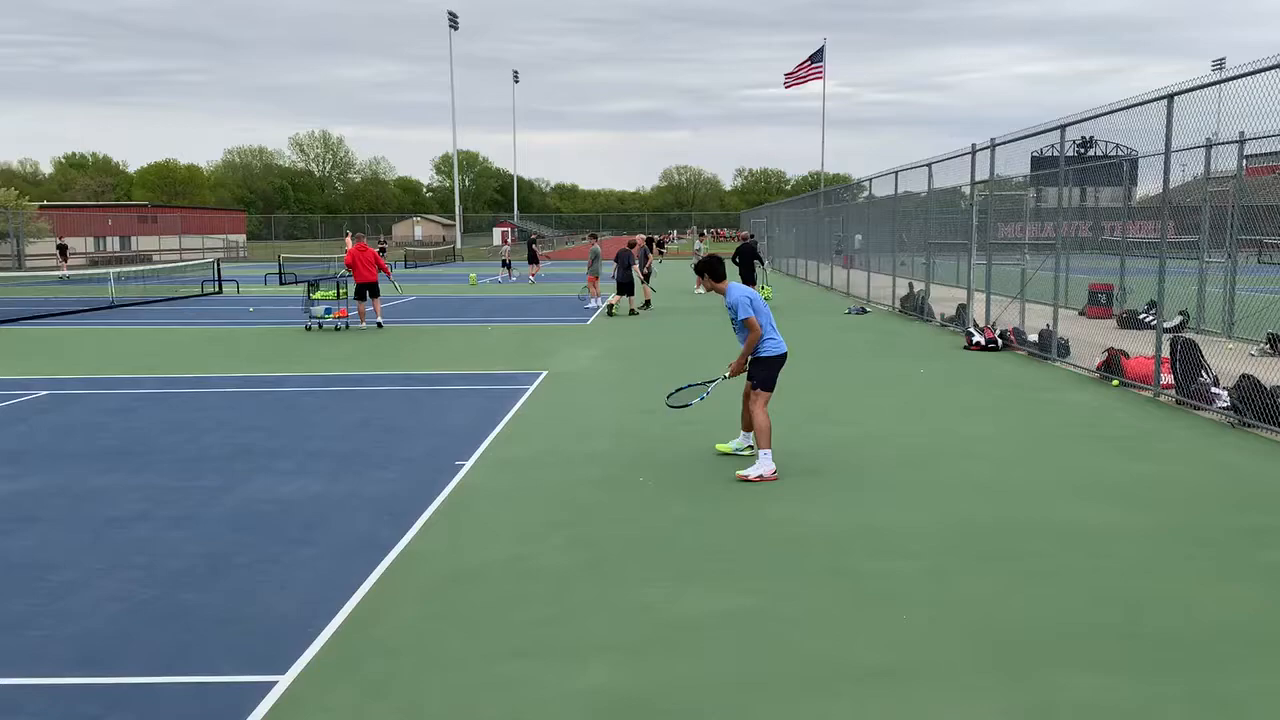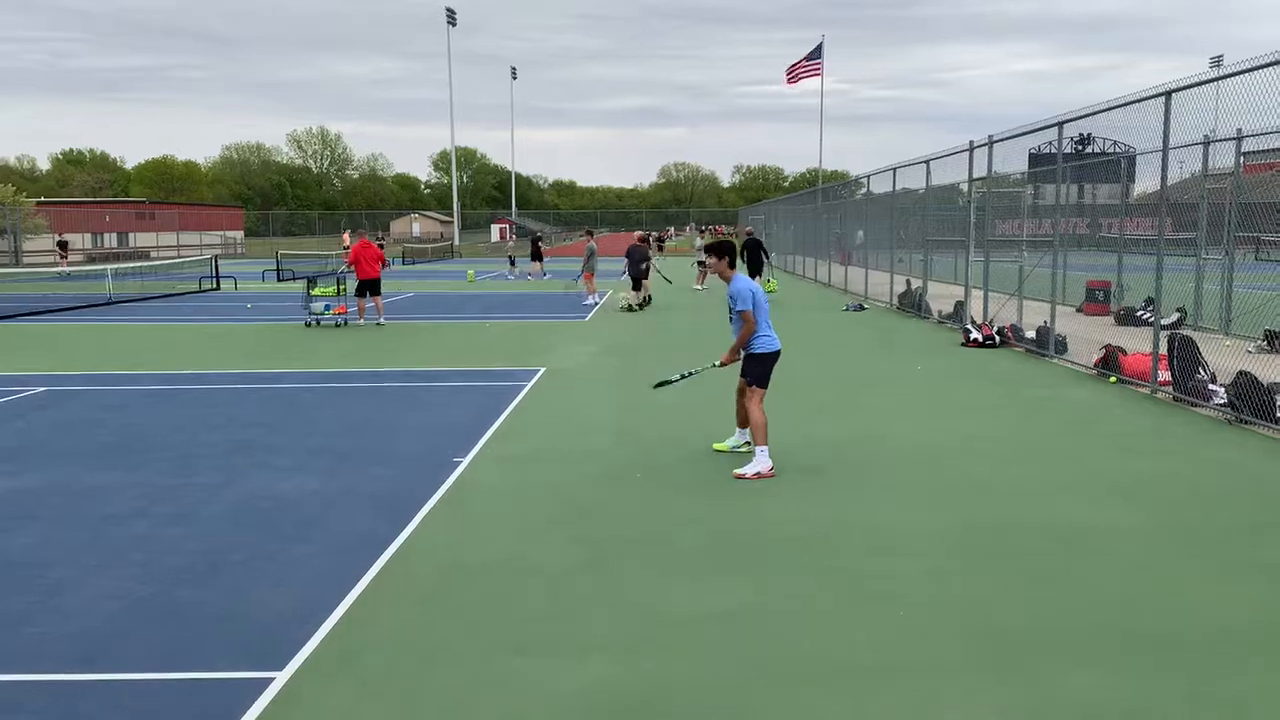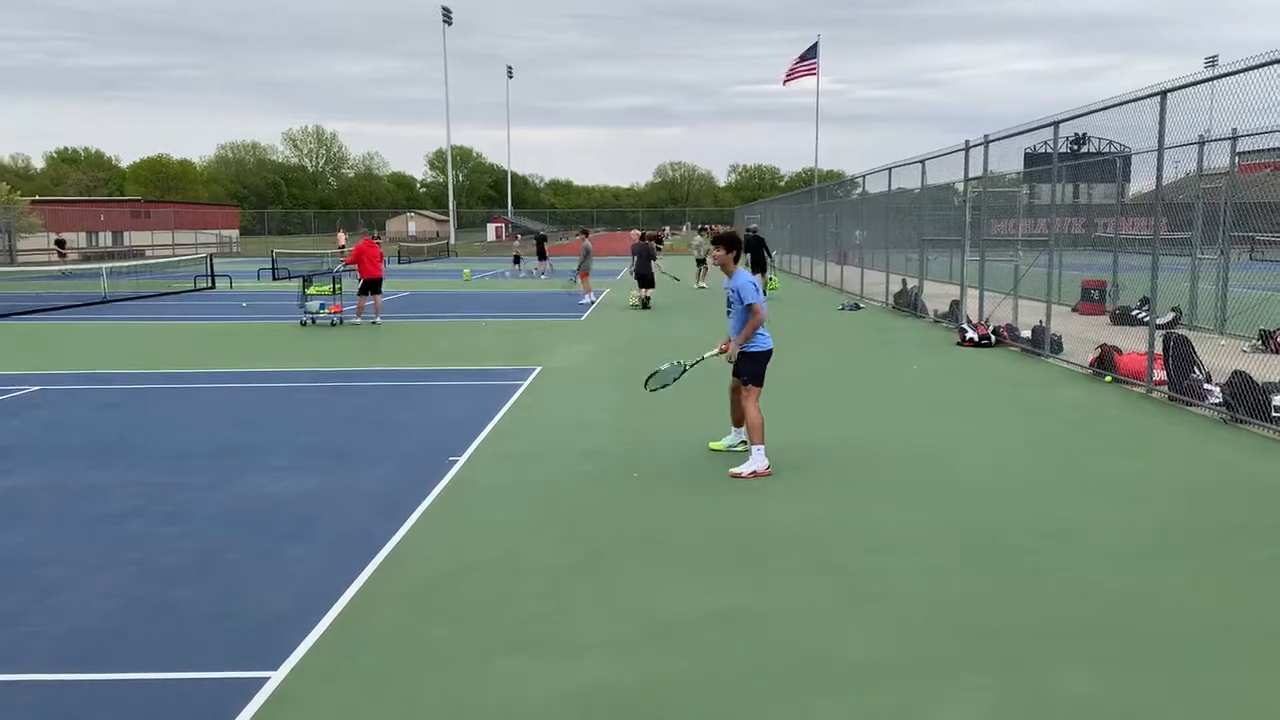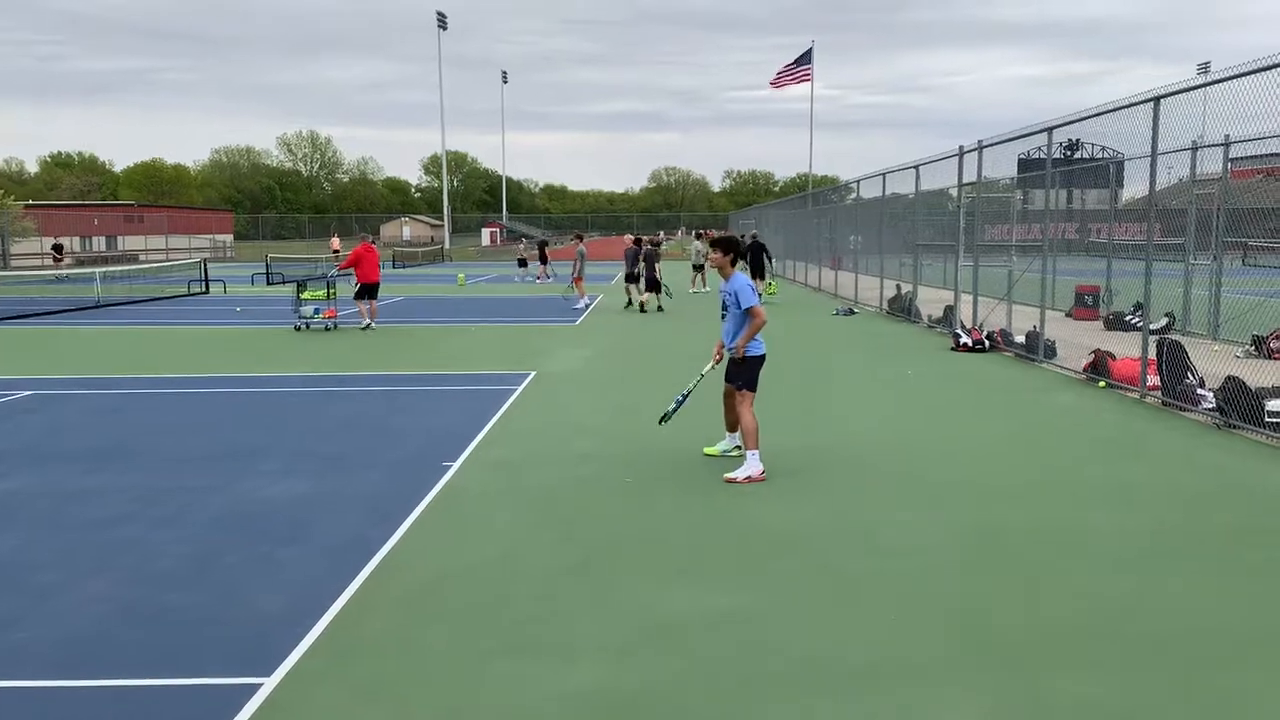
dt=0.3s
person 1, frame 1
left shoulder: (736, 297)
right shoulder: (733, 292)
left elbow: (756, 331)
left wrist: (740, 361)
right wrist: (742, 360)
left hip: (770, 353)
right hip: (764, 352)
left knee: (757, 405)
right knee: (748, 395)
left ankle: (766, 465)
right ankle: (745, 442)
person 1, frame 2
left shoulder: (740, 287)
right shoulder: (736, 284)
left elbow: (750, 326)
left wrist: (732, 352)
right wrist: (738, 350)
left hip: (763, 349)
right hip: (757, 348)
left knee: (753, 402)
right knee: (742, 392)
left ankle: (763, 462)
right ankle: (742, 438)
person 1, frame 3
left shoulder: (743, 281)
right shoulder: (731, 280)
left elbow: (759, 316)
left wrist: (736, 344)
right wrist: (729, 340)
left hip: (754, 349)
right hip: (744, 348)
left knee: (749, 401)
right knee: (735, 391)
left ankle: (759, 461)
right ankle: (738, 438)
person 1, frame 4
left shoulder: (741, 284)
right shoulder: (726, 284)
left elbow: (760, 318)
left wrist: (741, 344)
right wrist: (721, 345)
left hip: (748, 354)
right hip: (736, 352)
left knee: (743, 405)
right knee: (729, 396)
left ankle: (754, 466)
right ankle: (732, 443)
